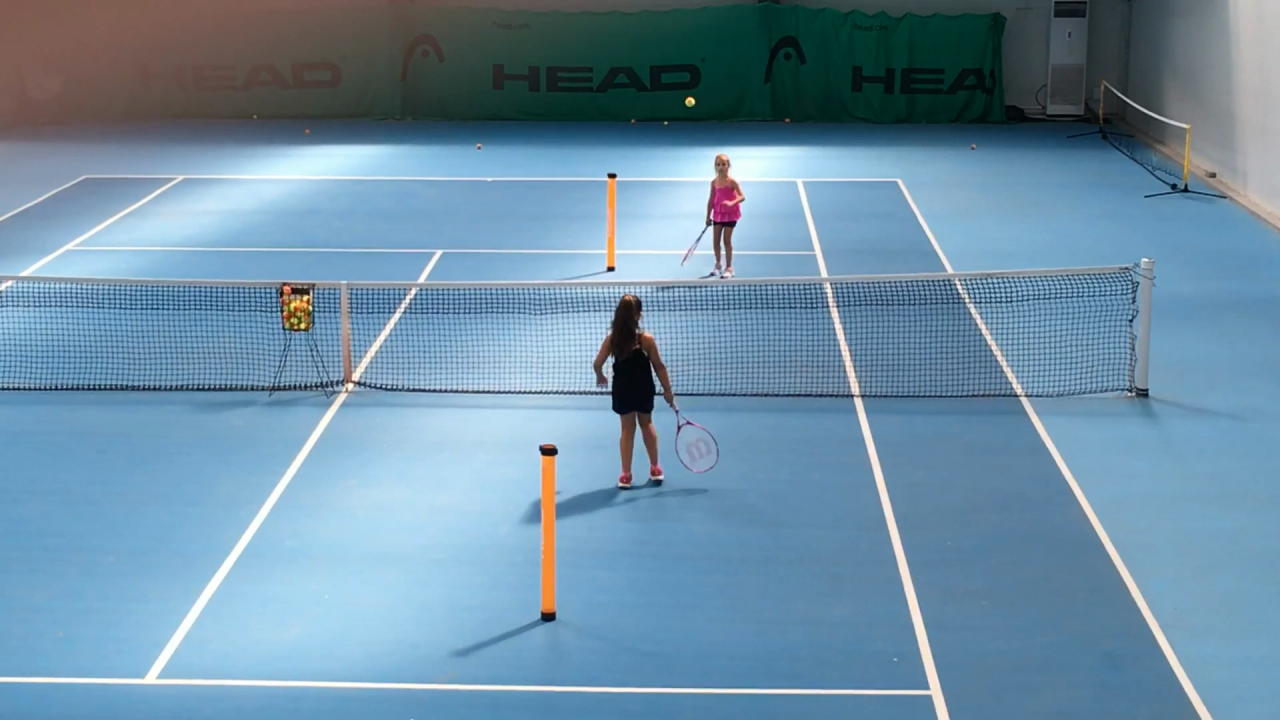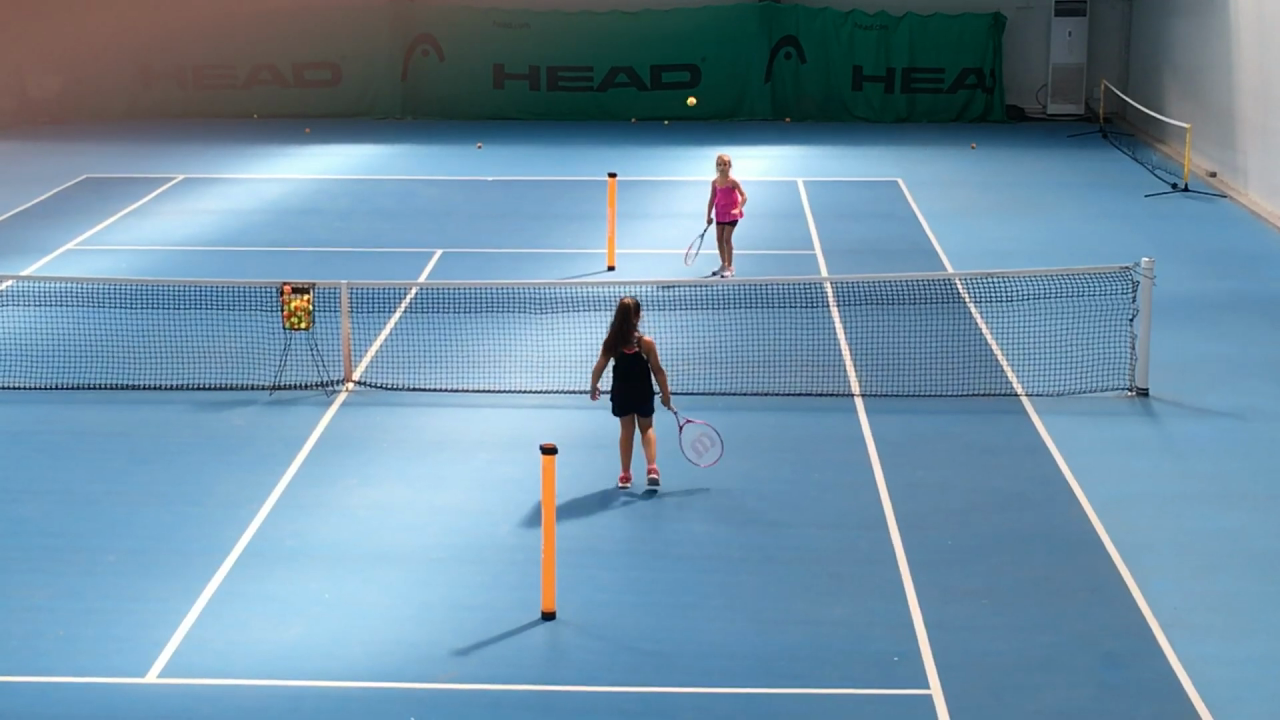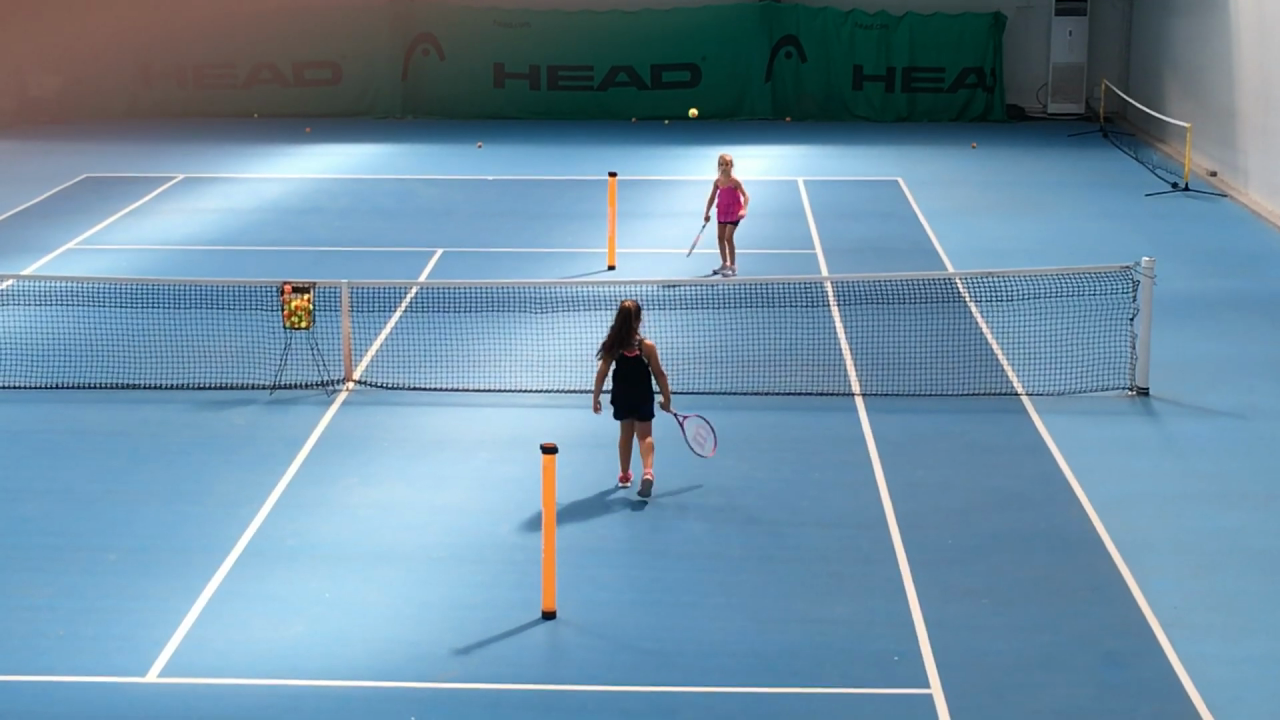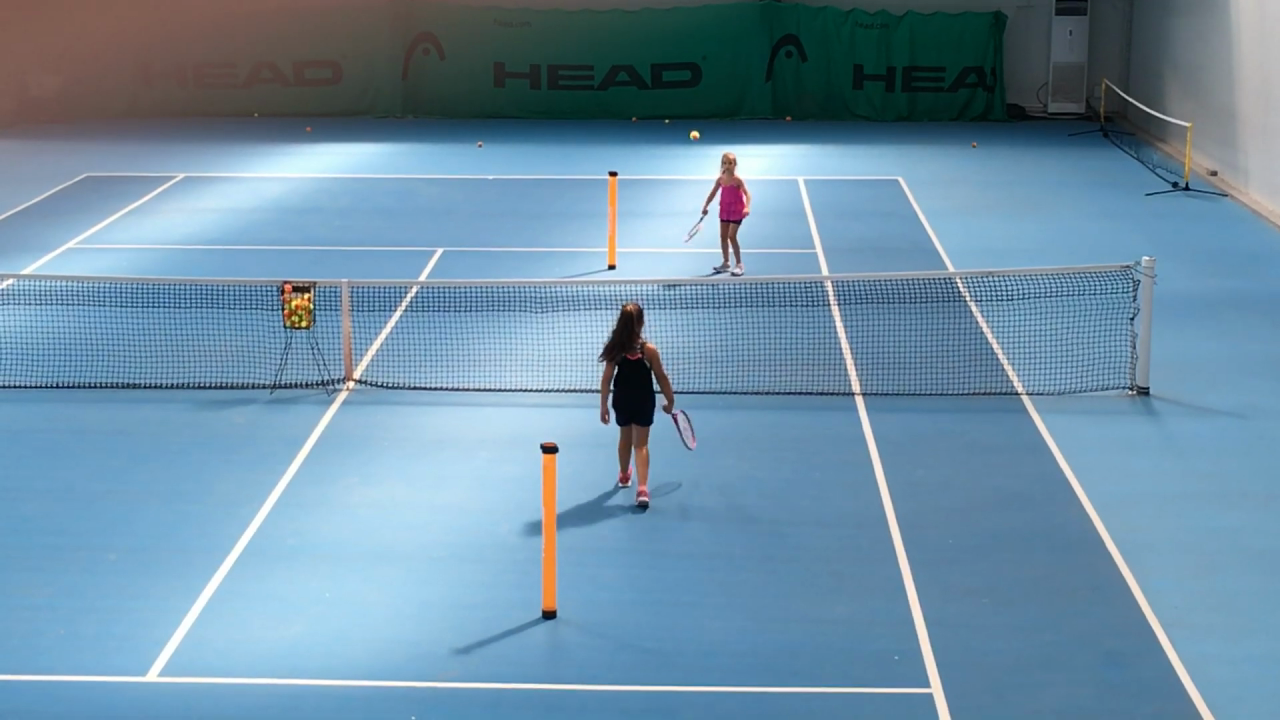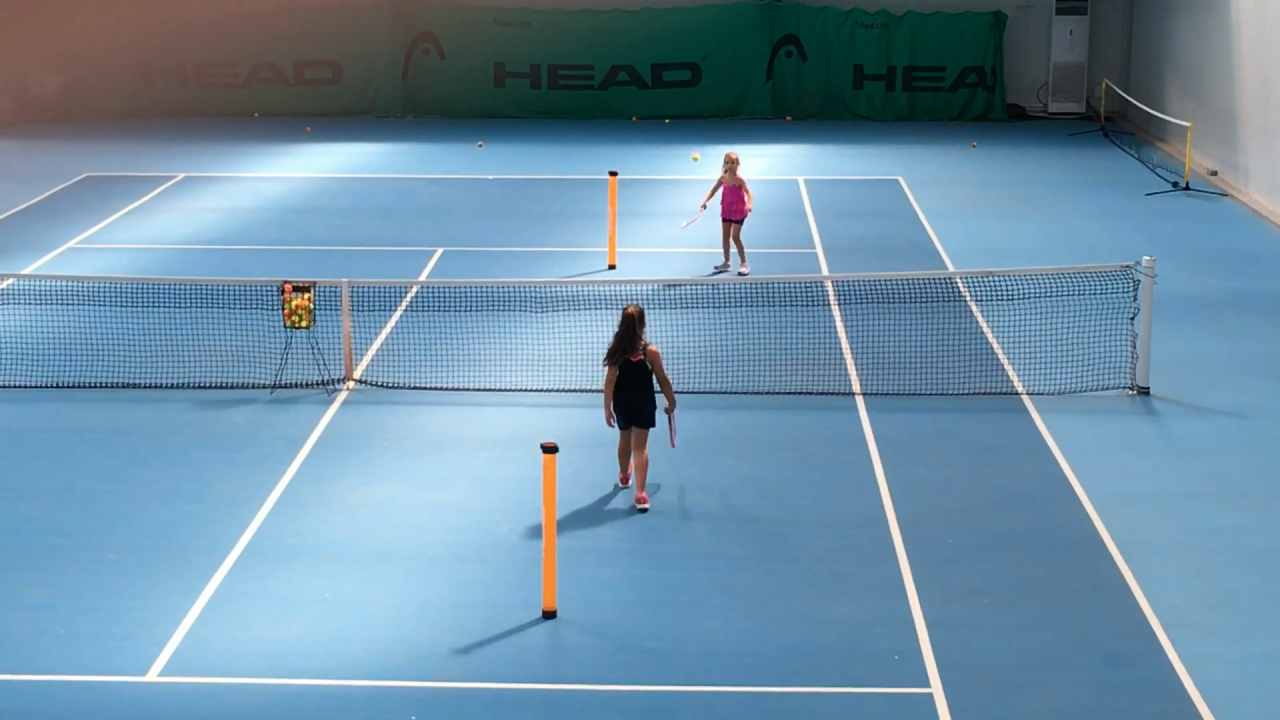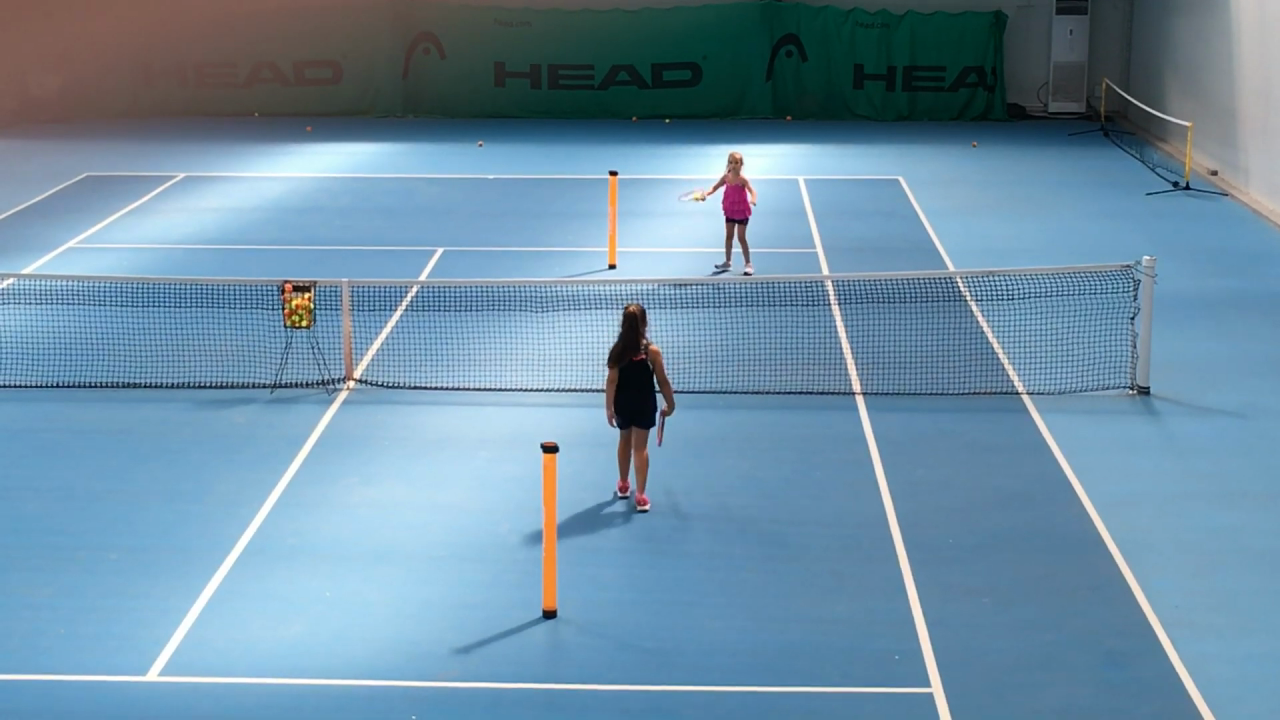
dt=0.1s
person 1, frame 1
left shoulder: (612, 338)
right shoulder: (646, 339)
left elbow: (597, 364)
right elbow: (659, 367)
left wrist: (600, 376)
right wrist: (668, 390)
left hip: (622, 391)
right hip: (643, 390)
left knee: (627, 430)
right knee: (647, 425)
left ankle: (626, 475)
right ankle: (655, 468)
person 1, frame 2
left shoulder: (611, 341)
right shoulder: (646, 342)
left elbow: (598, 369)
right elbow: (657, 371)
left wrist: (593, 387)
right wrist: (665, 393)
left hip: (621, 393)
right hip: (643, 393)
left knee: (626, 431)
right knee: (647, 429)
left ankle: (625, 475)
right ankle: (652, 468)
person 1, frame 3
left shoulder: (613, 344)
right shoulder: (647, 346)
left elbow: (601, 373)
right elbow: (659, 374)
left wrist: (596, 397)
right wrist: (666, 397)
left hip: (621, 397)
right hip: (643, 398)
left knee: (626, 434)
right knee: (645, 436)
left ankle: (624, 475)
right ankle: (647, 473)
person 1, frame 4
left shoulder: (615, 348)
right shoulder: (649, 349)
left elbow: (606, 379)
right elbow: (661, 378)
left wrist: (604, 405)
right wrist: (670, 400)
left hip: (622, 401)
right hip: (643, 402)
left knee: (625, 438)
right knee: (640, 444)
left ankle: (624, 475)
right ankle: (642, 488)
person 1, frame 5
left shoulder: (616, 350)
right shoulder: (651, 351)
left elbow: (610, 381)
right elbow: (662, 381)
left wrist: (607, 408)
right wrist: (671, 402)
left hip: (622, 404)
right hip: (644, 405)
left knee: (625, 441)
right knee: (639, 448)
left ankle: (623, 476)
right ankle: (640, 494)
person 1, frame 6
left shoulder: (618, 349)
right shoulder: (653, 351)
left elbow: (611, 381)
right elbow: (662, 381)
left wrist: (609, 408)
right wrist: (670, 404)
left hip: (623, 403)
right hip: (645, 404)
left knee: (624, 442)
right knee: (640, 448)
left ankle: (623, 485)
right ankle: (640, 496)
